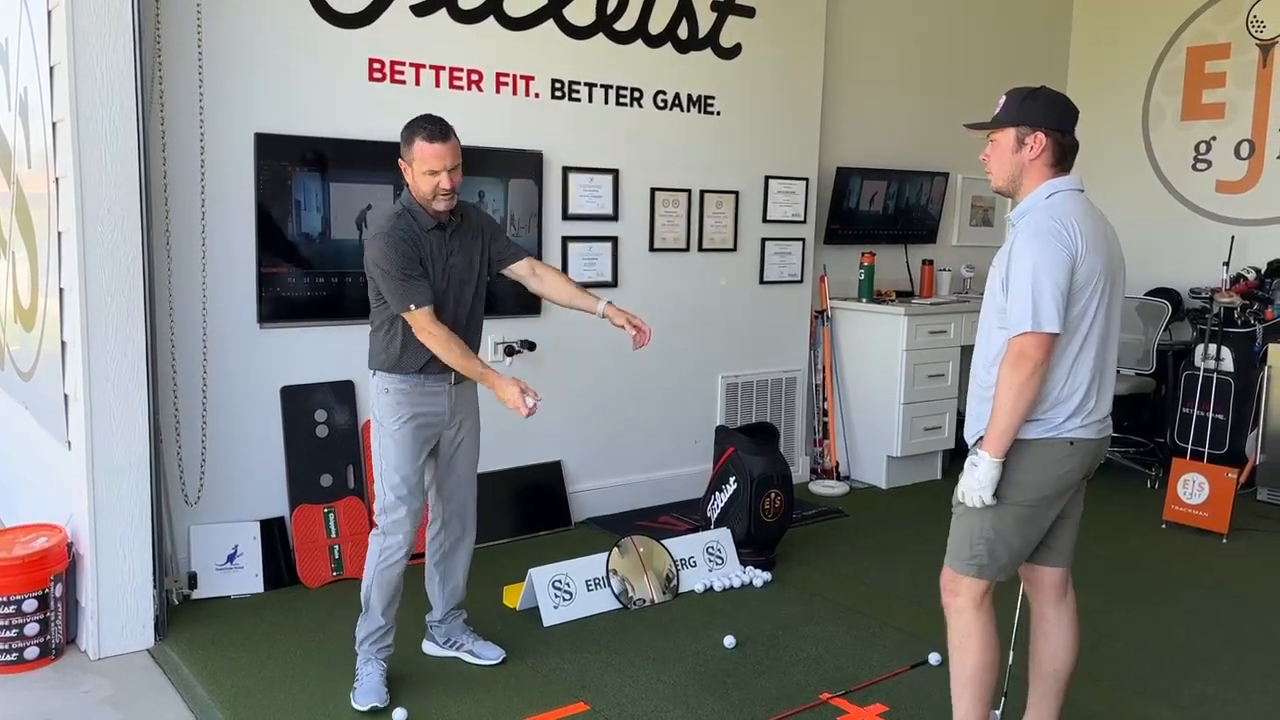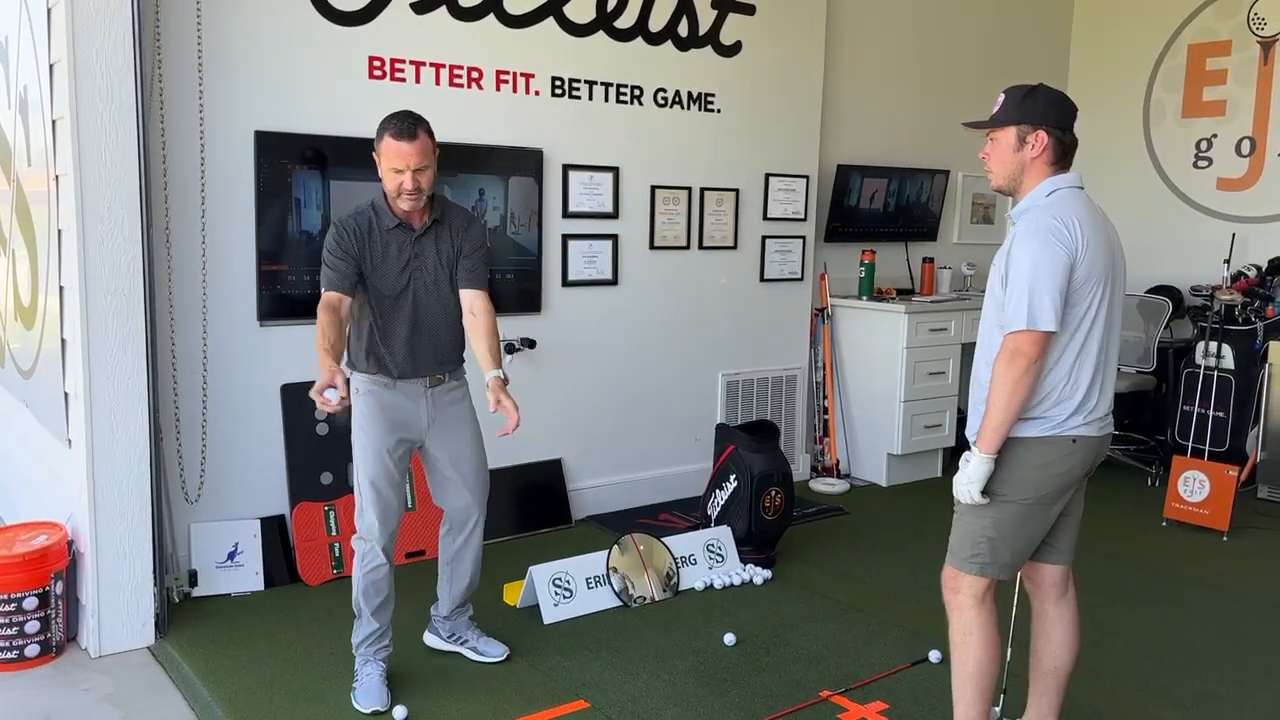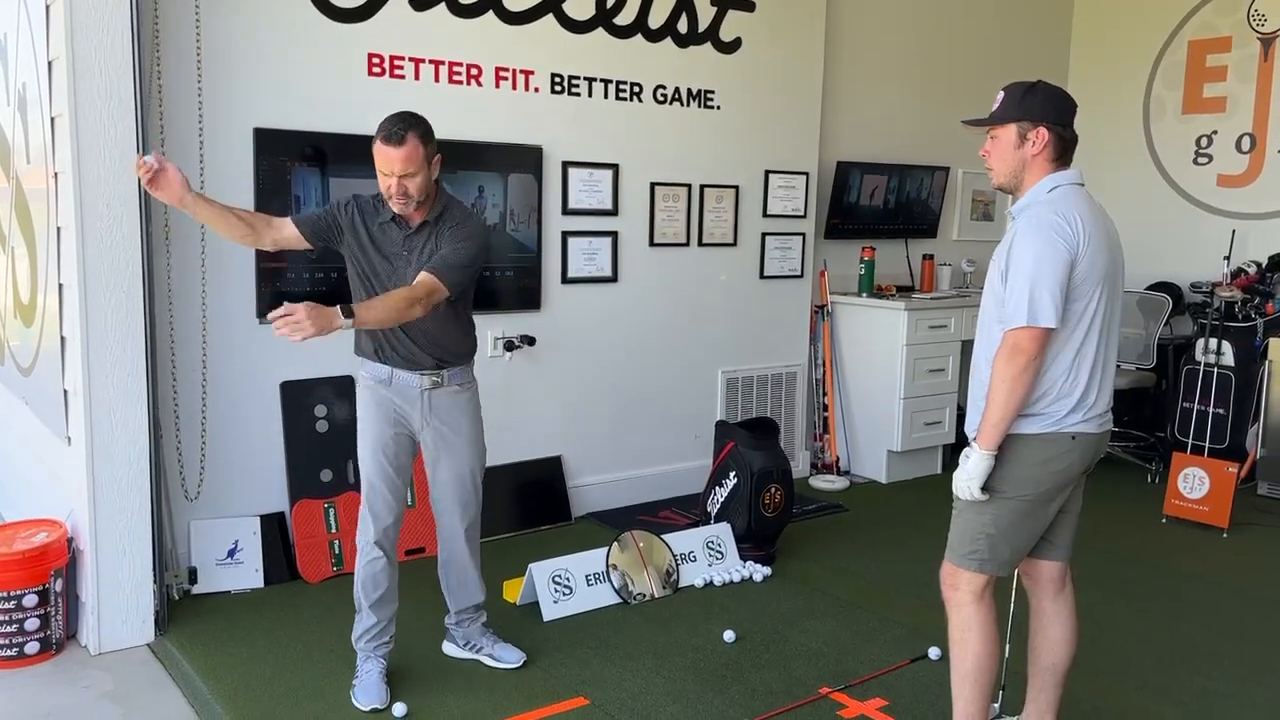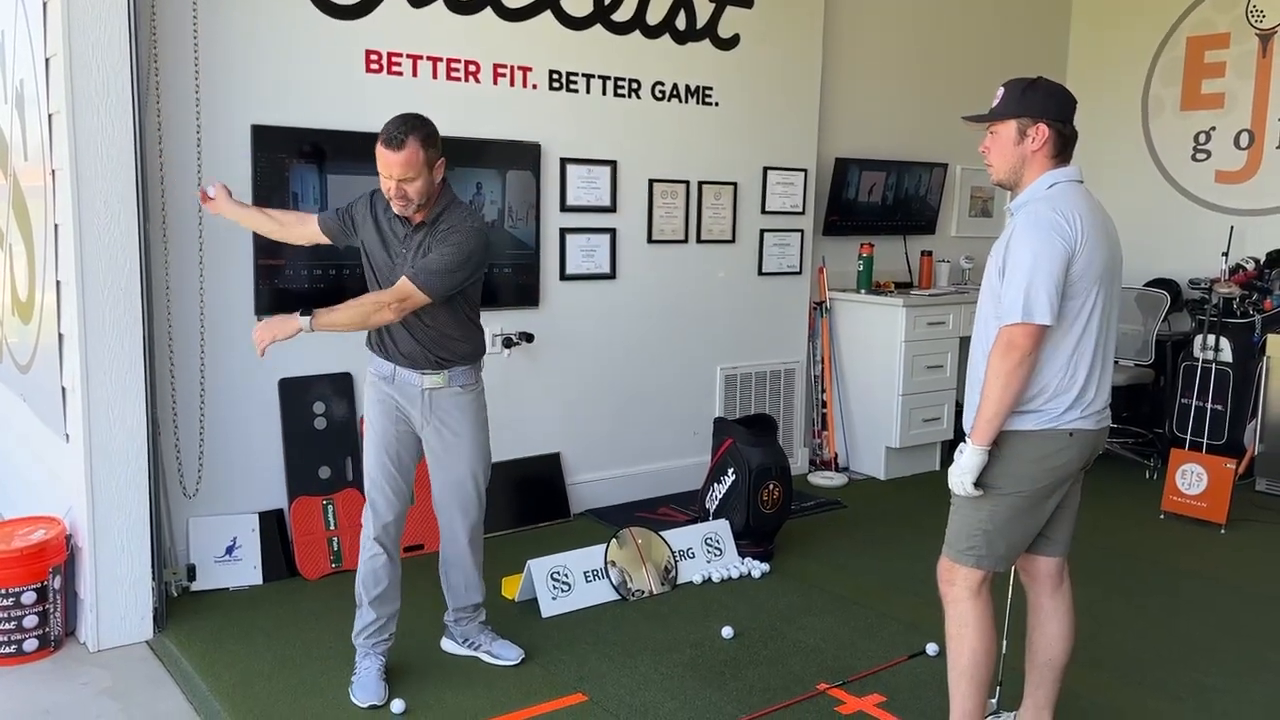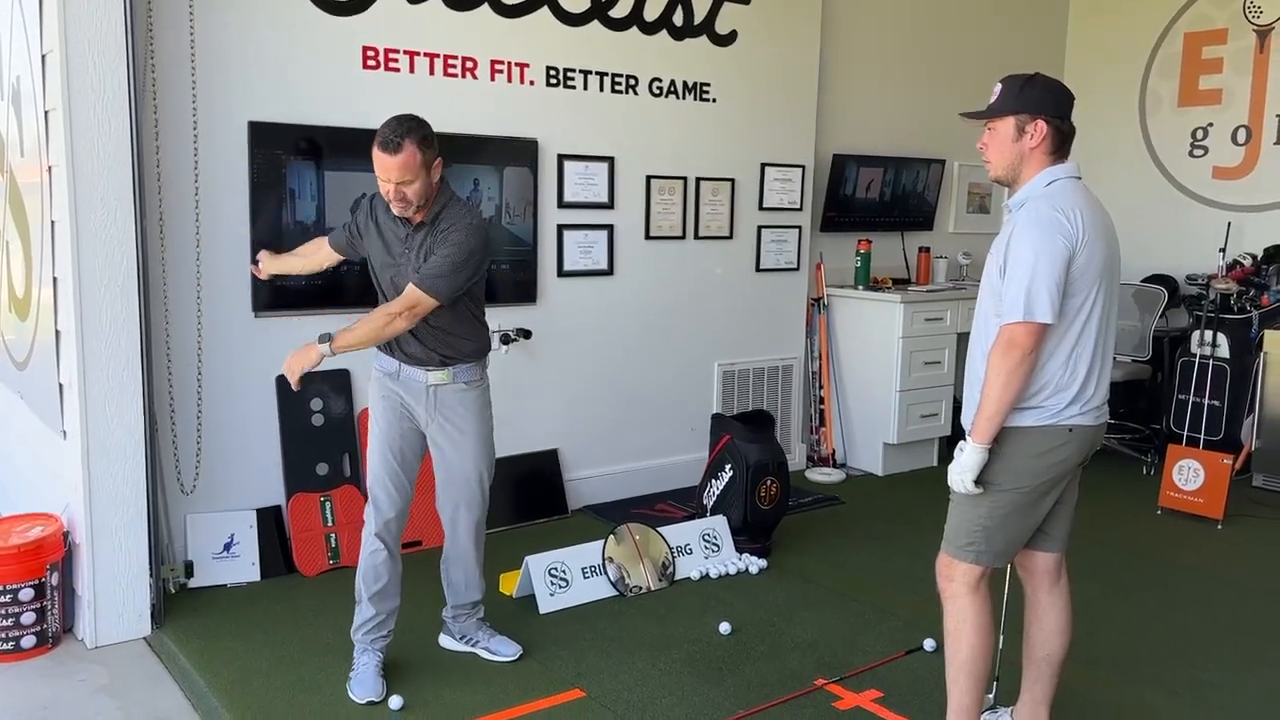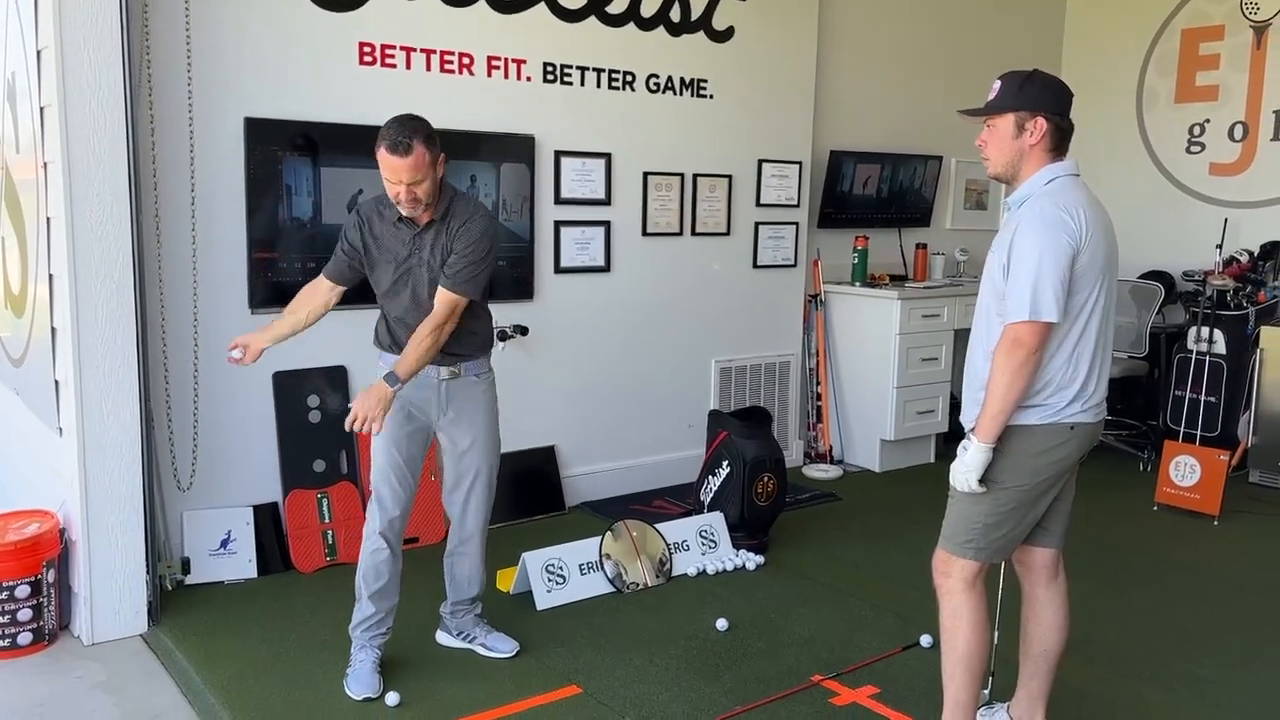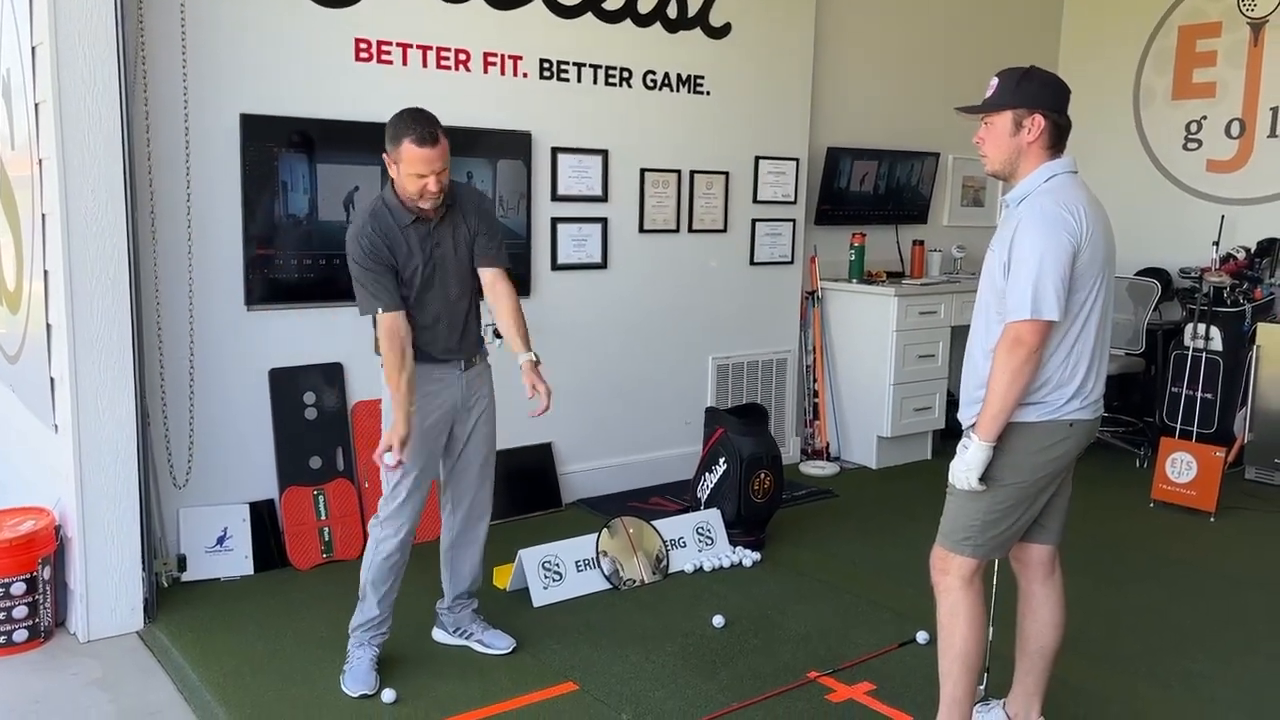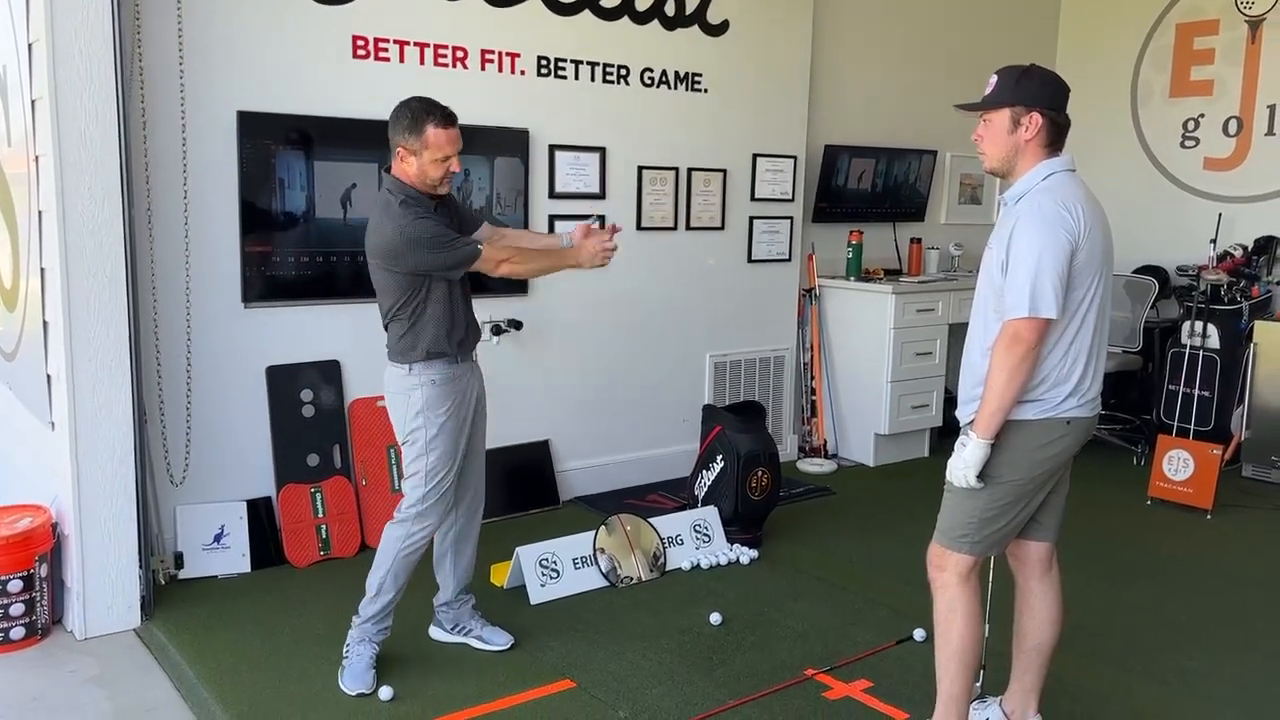
dt=0.3s
person 1, frame 1
left shoulder: (1043, 226)
right shoulder: (1085, 219)
left elbow: (1029, 353)
left wrist: (988, 455)
left hip: (1032, 444)
right hip: (1071, 436)
left knee: (964, 588)
right knee: (1049, 585)
person 1, frame 2
left shoulder: (1044, 224)
right shoulder: (1085, 217)
left elbow: (1024, 350)
left wrist: (982, 451)
left hip: (1033, 442)
right hip: (1072, 434)
left knee: (966, 585)
right knee: (1050, 582)
person 1, frame 3
left shoulder: (1045, 219)
right shoulder: (1083, 212)
left elbow: (1024, 344)
left wrist: (982, 447)
left hip: (1032, 439)
right hip: (1069, 430)
left knee: (964, 581)
right knee: (1047, 579)
person 1, frame 4
left shoulder: (1043, 216)
right shoulder: (1081, 209)
left elbow: (1019, 341)
left wrist: (975, 442)
left hip: (1029, 435)
right hip: (1068, 427)
left knee: (961, 577)
right knee: (1045, 574)
person 1, frame 5
left shoulder: (1043, 213)
right shoulder: (1077, 205)
left elbow: (1020, 339)
left wrist: (977, 440)
left hip: (1027, 431)
right hip: (1064, 422)
left knee: (959, 572)
right knee: (1043, 569)
person 1, frame 6
left shoulder: (1044, 211)
right shoulder: (1071, 202)
left elbow: (1024, 338)
left wrist: (980, 439)
left hip: (1027, 428)
right hip: (1060, 420)
left knee: (956, 568)
right knee: (1039, 565)
person 1, frame 7
left shoulder: (1044, 210)
right shoulder: (1066, 200)
left elbow: (1025, 336)
left wrist: (981, 437)
left hip: (1025, 426)
right hip: (1056, 419)
left knee: (954, 567)
right knee: (1036, 562)
person 1, frame 8
left shoulder: (1041, 207)
right shoulder: (1062, 198)
left elbow: (1023, 334)
left wrist: (979, 435)
left hip: (1022, 423)
right hip: (1052, 417)
left knee: (951, 563)
right knee: (1033, 558)
person 2, frame 1
left shoulder: (475, 223)
right shoulder: (390, 236)
left elbow: (533, 272)
right elbow: (428, 327)
left wrist: (606, 308)
right wrist: (497, 383)
left hip: (463, 388)
right hip: (403, 392)
left knee: (458, 516)
right knee: (399, 524)
left ankle: (446, 628)
right ankle: (373, 653)
person 2, frame 2
left shoulder: (465, 227)
right shoulder: (354, 229)
left elbow: (475, 307)
right elbow: (335, 307)
left wrist: (494, 377)
right wrist: (329, 369)
left hip: (447, 390)
right hip: (377, 392)
left knee: (468, 509)
right knee: (377, 529)
left ankle: (451, 622)
right ankle: (370, 656)
person 2, frame 3
left shoulder: (465, 229)
right shoulder: (356, 214)
left elbow: (414, 301)
right elbow: (267, 232)
left wrist: (337, 317)
right wrist: (184, 197)
left hip: (450, 387)
right hip: (382, 384)
left knee: (460, 515)
right knee: (380, 522)
left ankle: (466, 630)
right ankle: (371, 653)
person 2, frame 4
left shoulder: (466, 233)
right shoulder: (371, 210)
left elbow: (392, 304)
right elbow: (301, 228)
left wrist: (300, 323)
right wrist: (228, 205)
left hip: (454, 387)
right hip: (388, 381)
left knee: (462, 515)
right knee: (383, 518)
left ankle: (466, 627)
right ankle: (371, 650)
person 2, frame 5
left shoulder: (464, 230)
right shoulder: (374, 211)
left elbow: (404, 314)
right elbow: (329, 248)
left wrist: (322, 347)
right wrist: (274, 263)
left hip: (459, 383)
right hip: (395, 378)
left knee: (465, 510)
right knee: (384, 514)
left ankle: (463, 623)
right ankle: (369, 646)
person 2, frame 6
left shoulder: (474, 224)
right shoulder: (367, 219)
left elbow: (442, 318)
right elbow: (325, 288)
left wrist: (388, 384)
right wrist: (264, 338)
left hip: (467, 379)
right hip: (397, 378)
left knee: (471, 507)
right knee: (387, 513)
left ankle: (461, 618)
right ankle: (367, 643)
person 2, frame 7
left shoulder: (472, 206)
right shoulder: (370, 232)
left elbow: (497, 287)
right elbow: (393, 331)
left wrist: (525, 359)
right wrist: (397, 415)
left hip: (471, 370)
right hip: (415, 378)
left knee: (471, 505)
right knee: (400, 511)
left ankle: (458, 615)
right ankle: (365, 640)
person 2, frame 8
left shoulder: (438, 198)
right shoulder: (400, 226)
left elbow: (492, 236)
right elbow: (496, 262)
left wrist: (566, 240)
right wrist: (574, 255)
left hip: (462, 368)
right hip: (425, 381)
left knee: (465, 500)
right knee: (423, 508)
left ankle: (453, 611)
right ankle: (364, 637)
